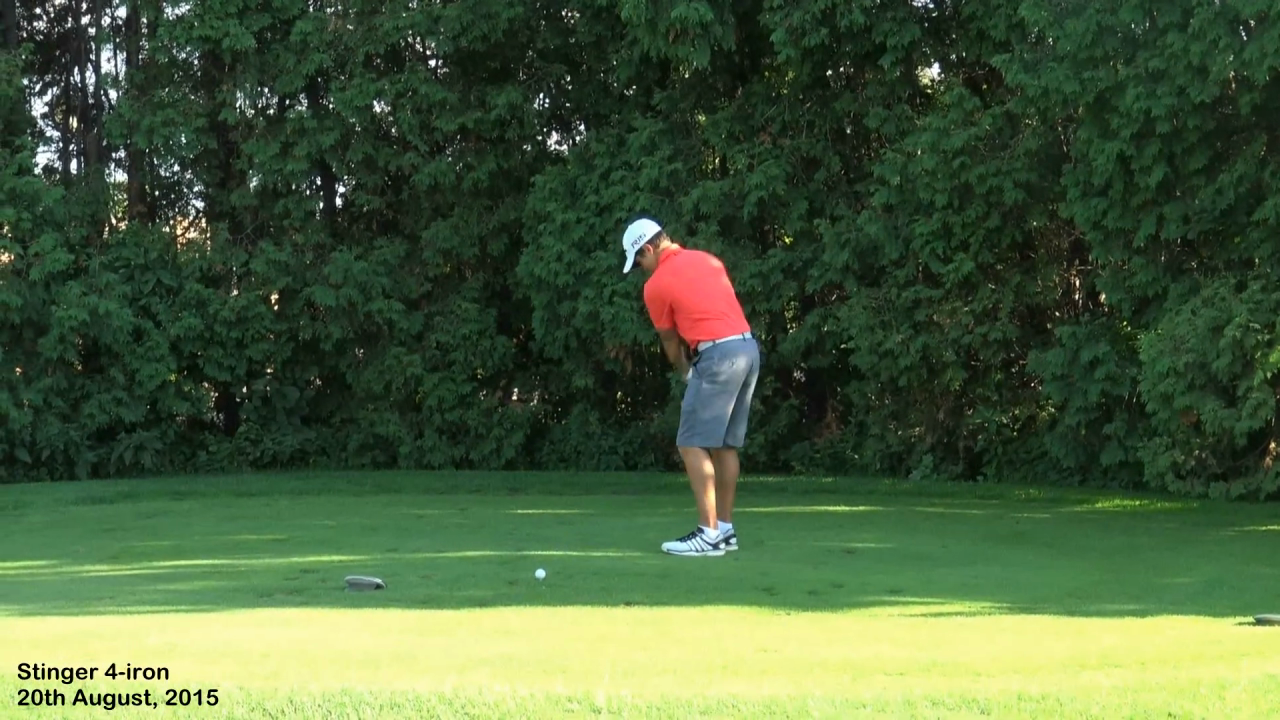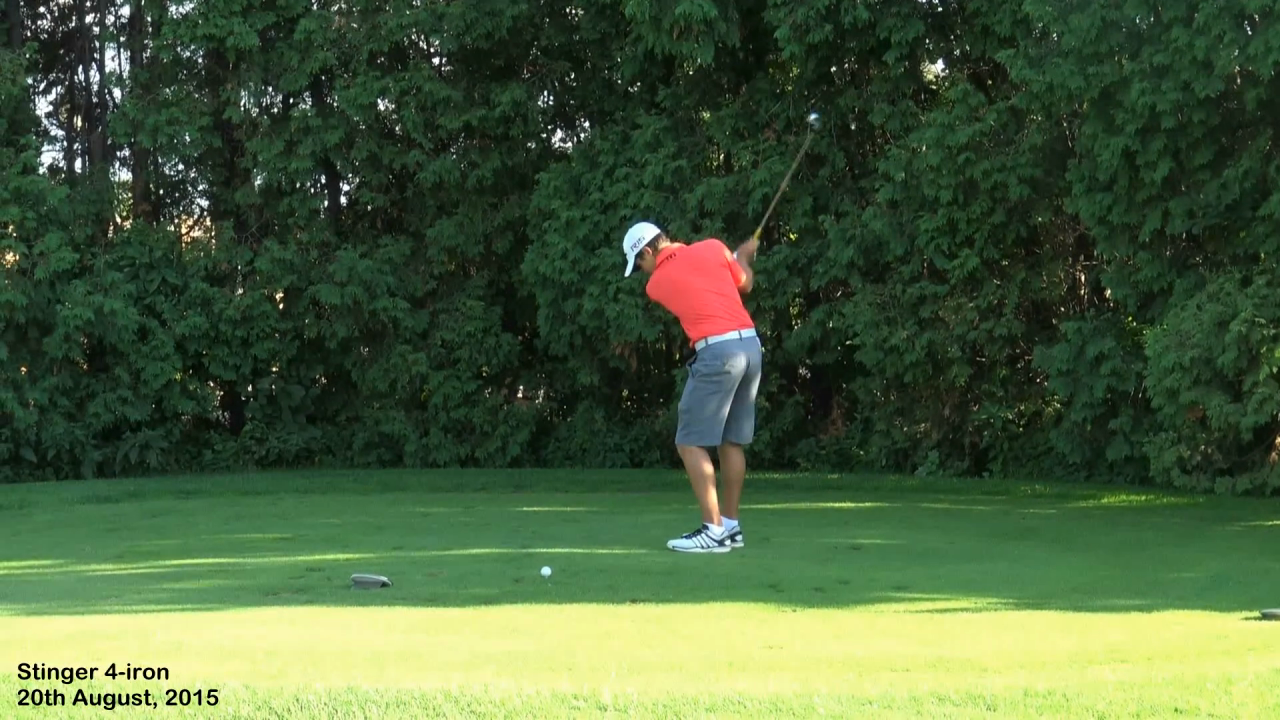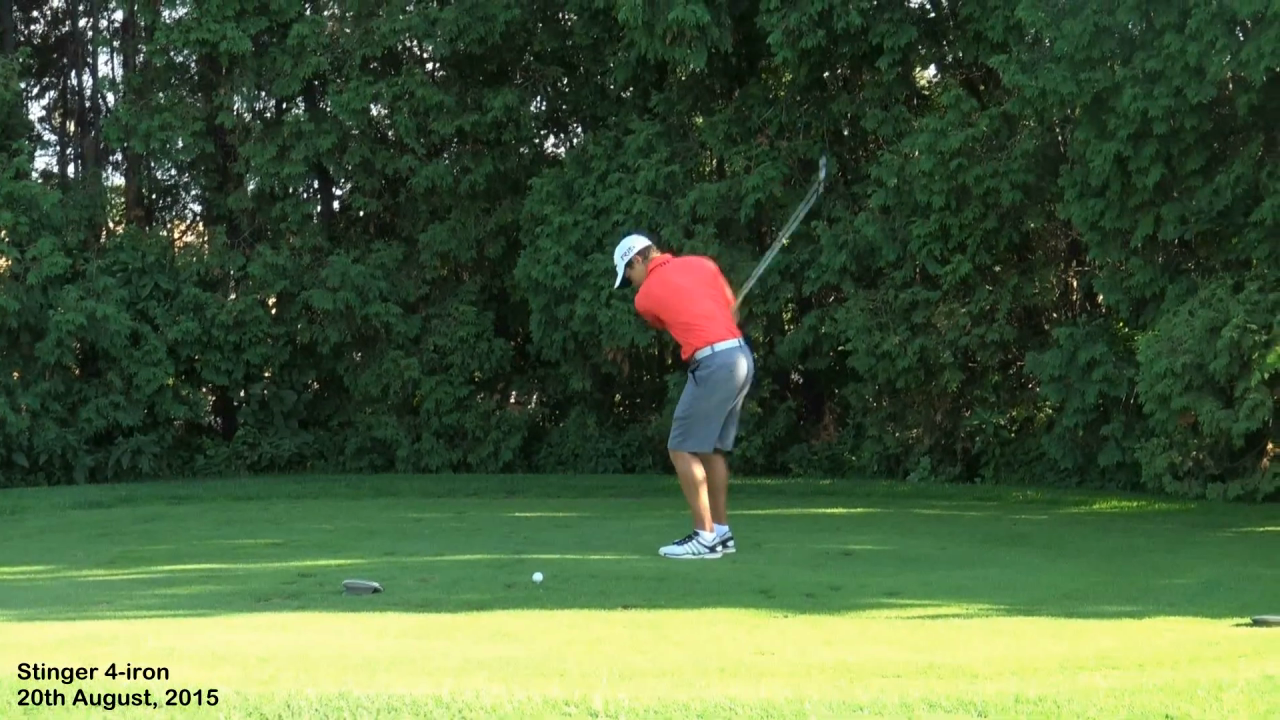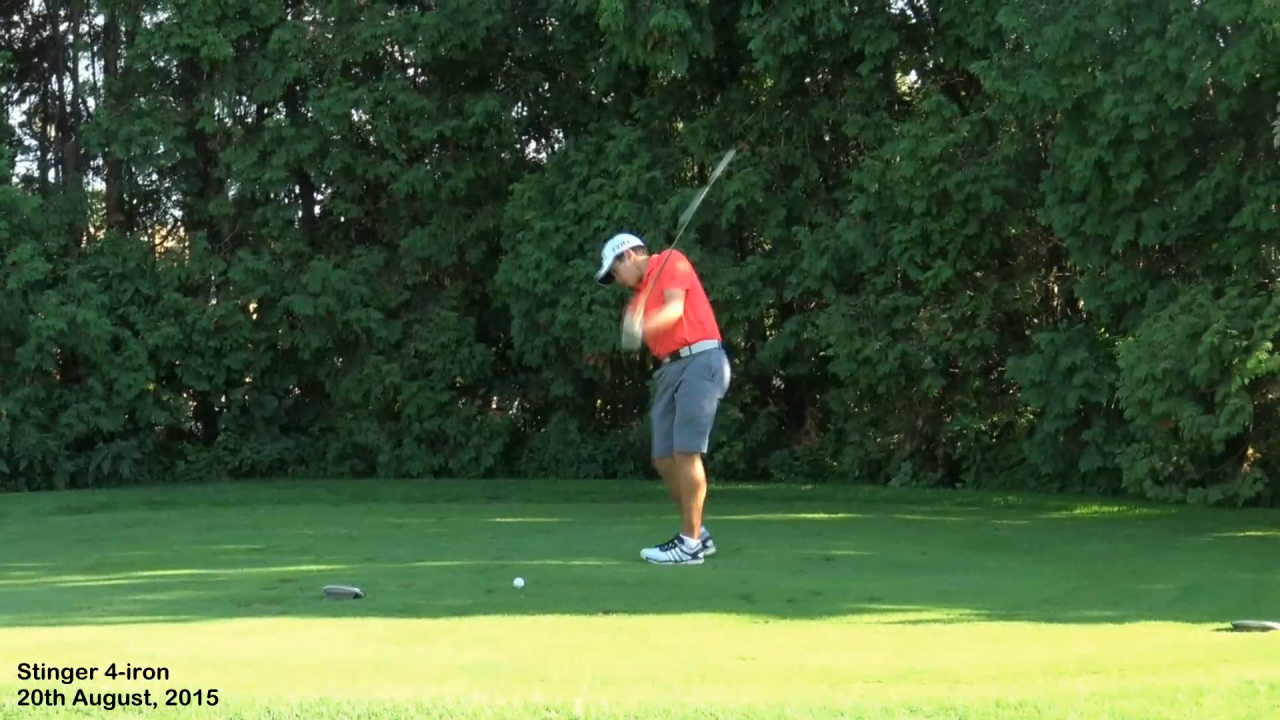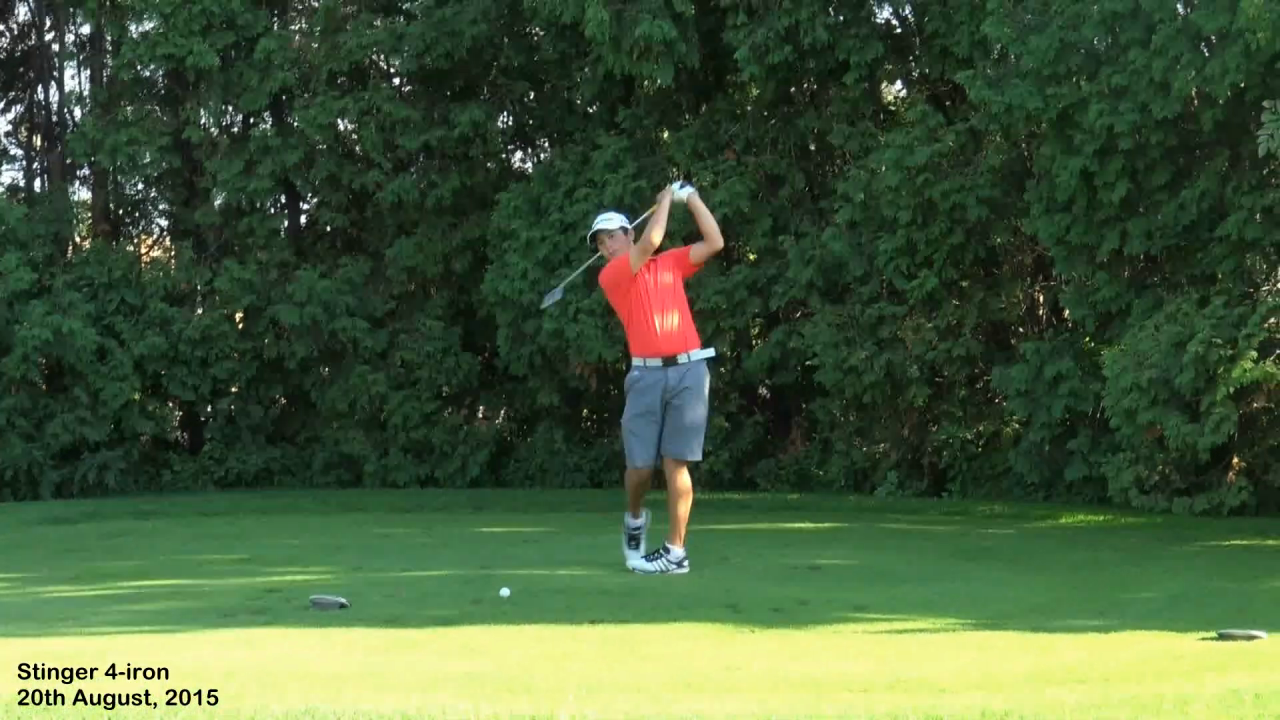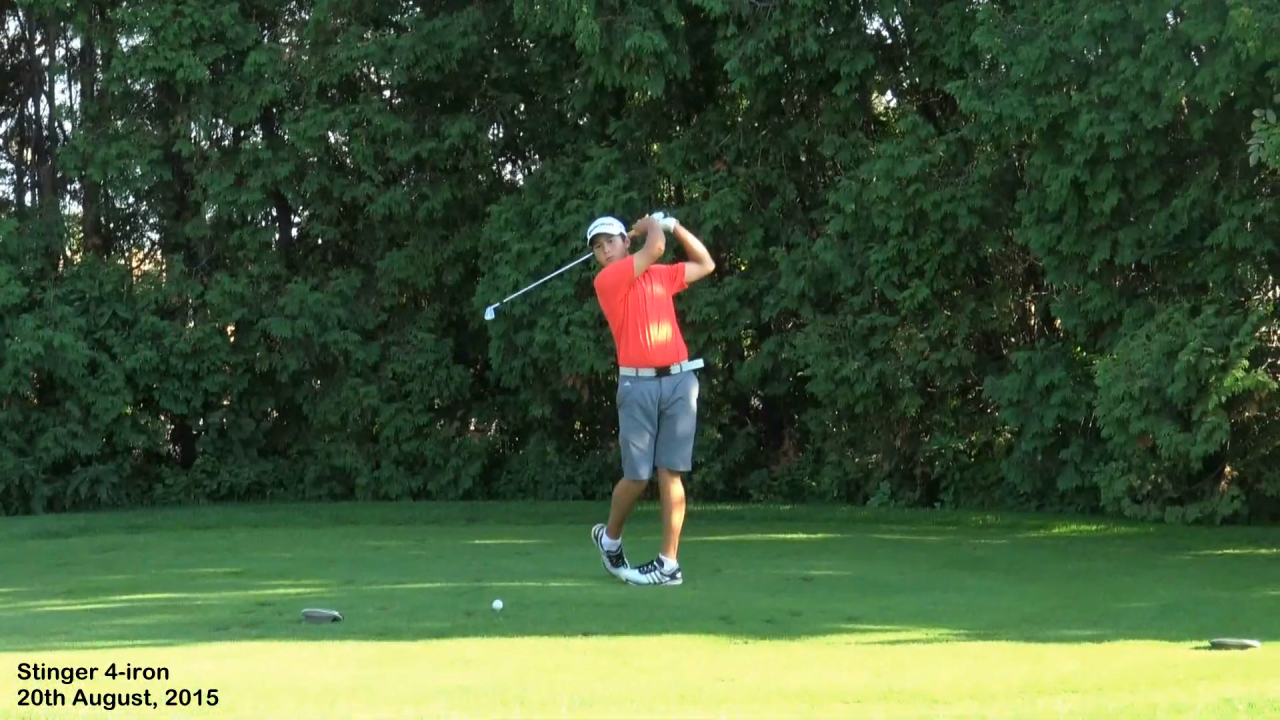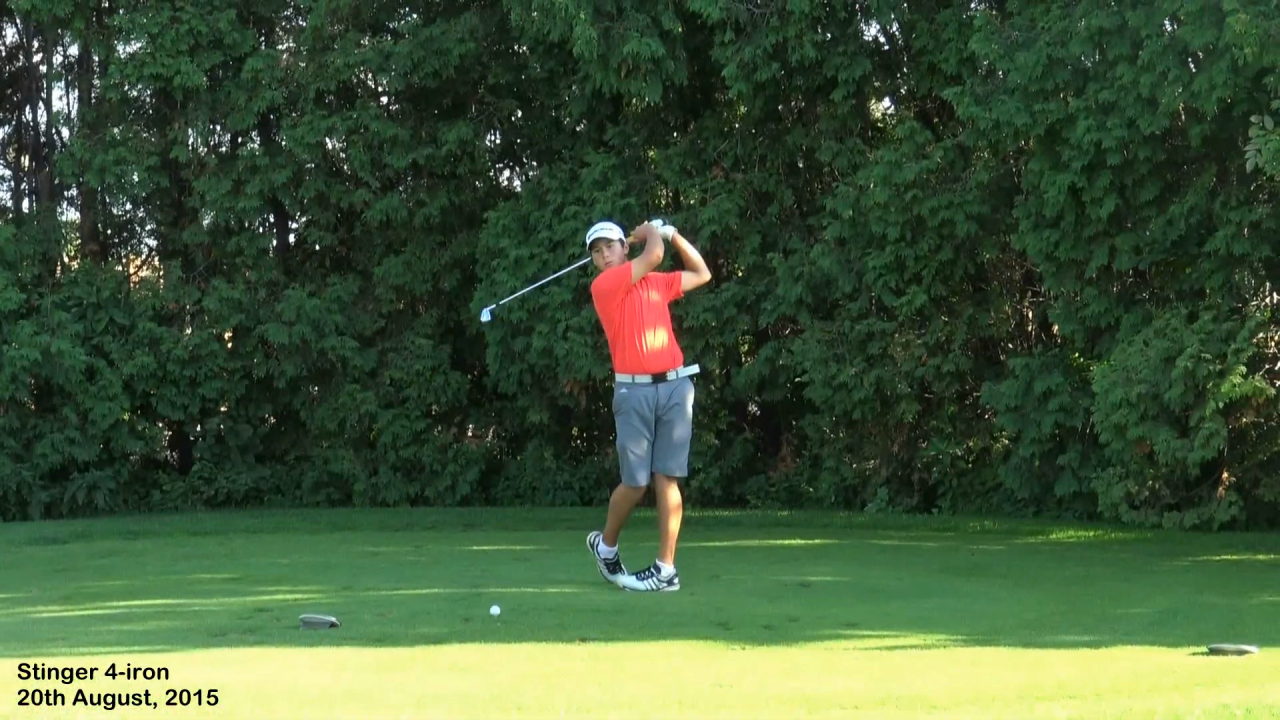
dt=0.3s
person 1, frame 1
left shoulder: (656, 285)
right shoulder: (705, 259)
left elbow: (670, 340)
left wrist: (688, 372)
left hip: (718, 356)
right hip: (746, 349)
left knee: (693, 445)
right knee: (724, 445)
left ankle: (709, 534)
right ankle: (723, 528)
person 1, frame 2
left shoulder: (656, 285)
right shoulder: (712, 248)
right elbow: (744, 285)
right wrist: (742, 257)
left hip: (717, 354)
right hip: (750, 345)
left knee: (690, 444)
right knee: (730, 442)
left ankle: (714, 530)
right ankle: (729, 525)
person 1, frame 3
left shoulder: (645, 296)
right shoulder: (700, 264)
left hip: (714, 363)
right hip: (740, 356)
left knee: (682, 450)
right knee: (709, 449)
left ankle: (706, 537)
right ankle: (720, 531)
person 1, frame 4
left shoulder: (668, 261)
right shoulder: (637, 294)
left elbow: (674, 307)
right elbow: (635, 318)
left wrist: (644, 325)
right wrist: (632, 322)
left hip: (703, 362)
right hip: (670, 368)
left knee: (685, 453)
right knee: (664, 456)
left ankle: (690, 542)
right ankle: (697, 533)
person 1, frame 5
left shoulder: (671, 261)
right shoulder: (610, 277)
left elbow: (715, 243)
right elbow: (651, 243)
left wrist: (691, 198)
right wrist: (665, 200)
left hip: (688, 369)
right hip: (647, 374)
left knee: (676, 461)
right knee: (641, 463)
left ankle: (675, 551)
right ankle: (635, 517)
person 1, frame 6
left shoulder: (661, 275)
right shoulder: (606, 281)
left elbow: (706, 264)
right elbow: (655, 248)
left wrist: (673, 224)
right wrist: (653, 227)
left hip: (679, 380)
right hip: (637, 384)
left knee: (670, 472)
right knee: (637, 475)
left ankle: (668, 562)
right ankle: (609, 537)
person 1, frame 7
left shoulder: (657, 282)
right shoulder: (603, 285)
left elbow: (701, 274)
right elbow: (654, 255)
left wrist: (672, 233)
right wrist: (653, 233)
left hip: (674, 385)
right hip: (634, 391)
left knee: (666, 478)
right knee: (635, 481)
left ankle: (666, 568)
right ankle: (606, 544)
